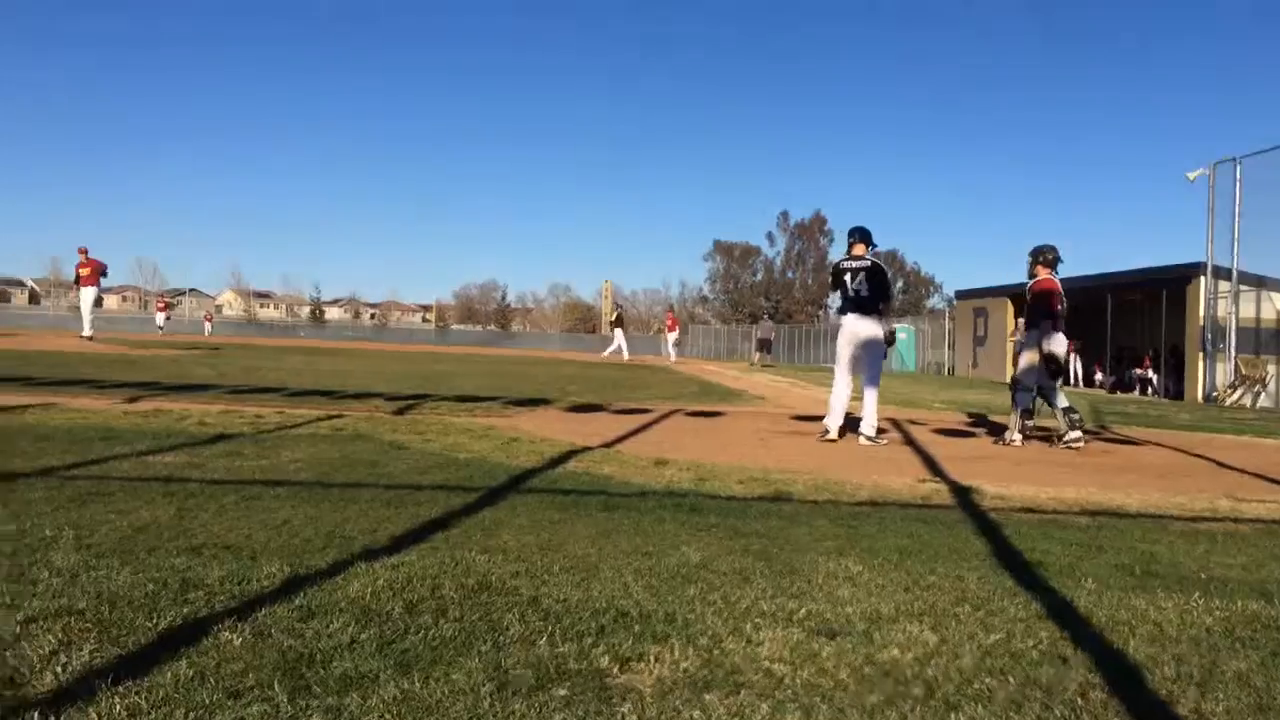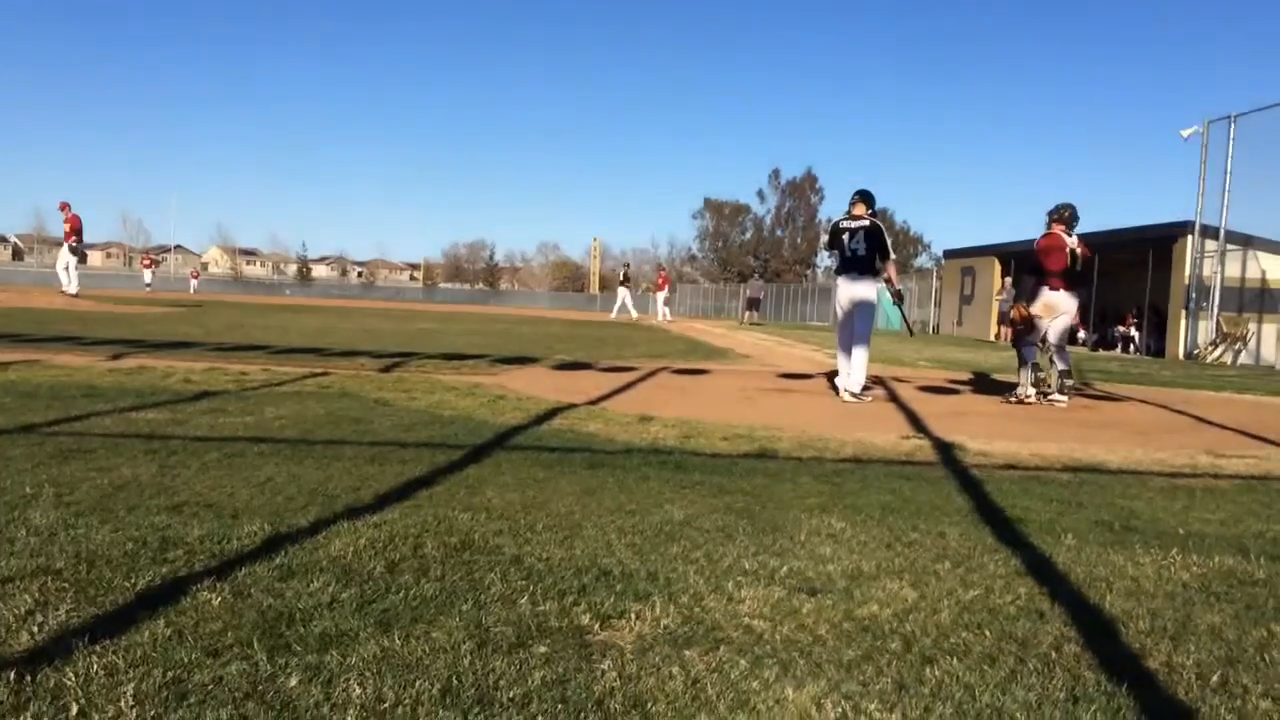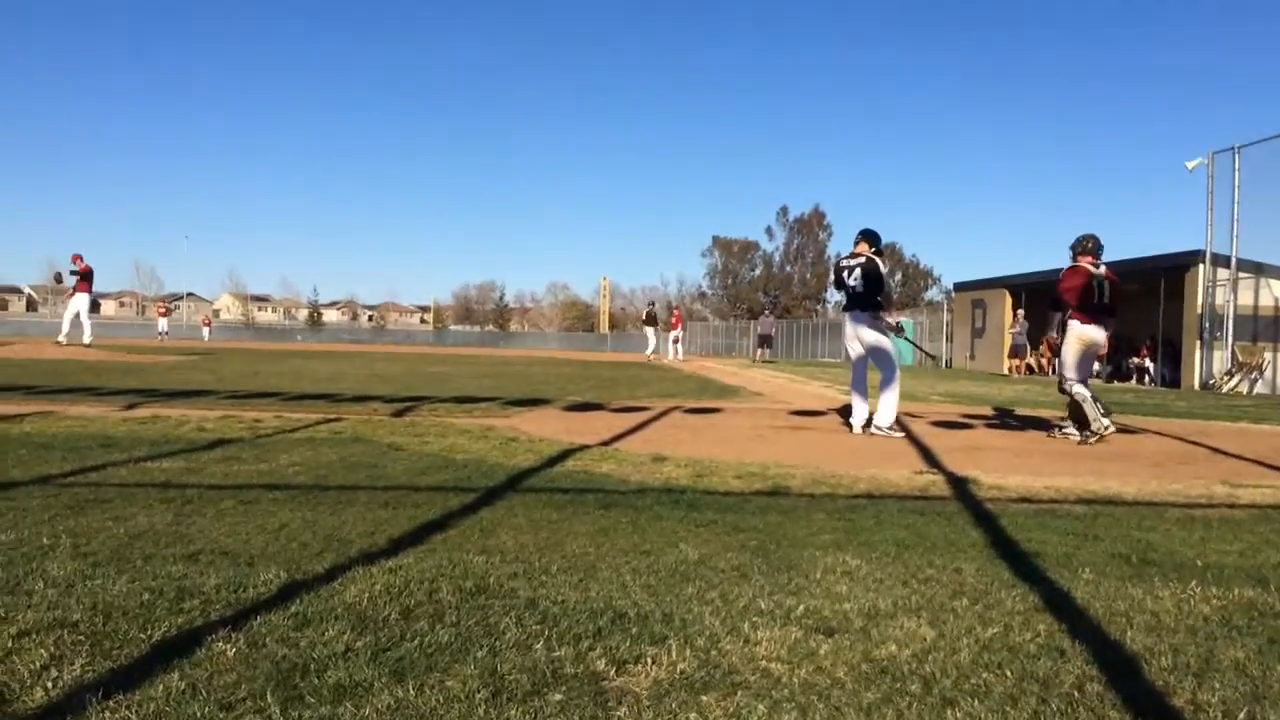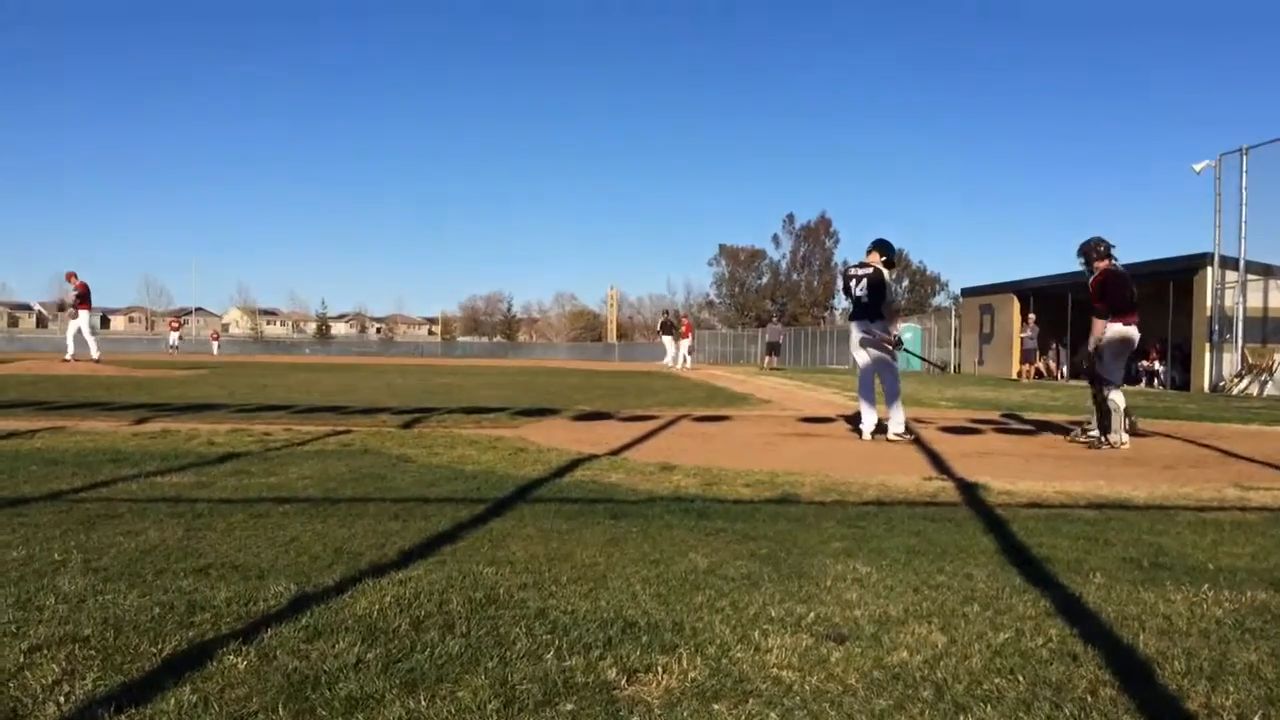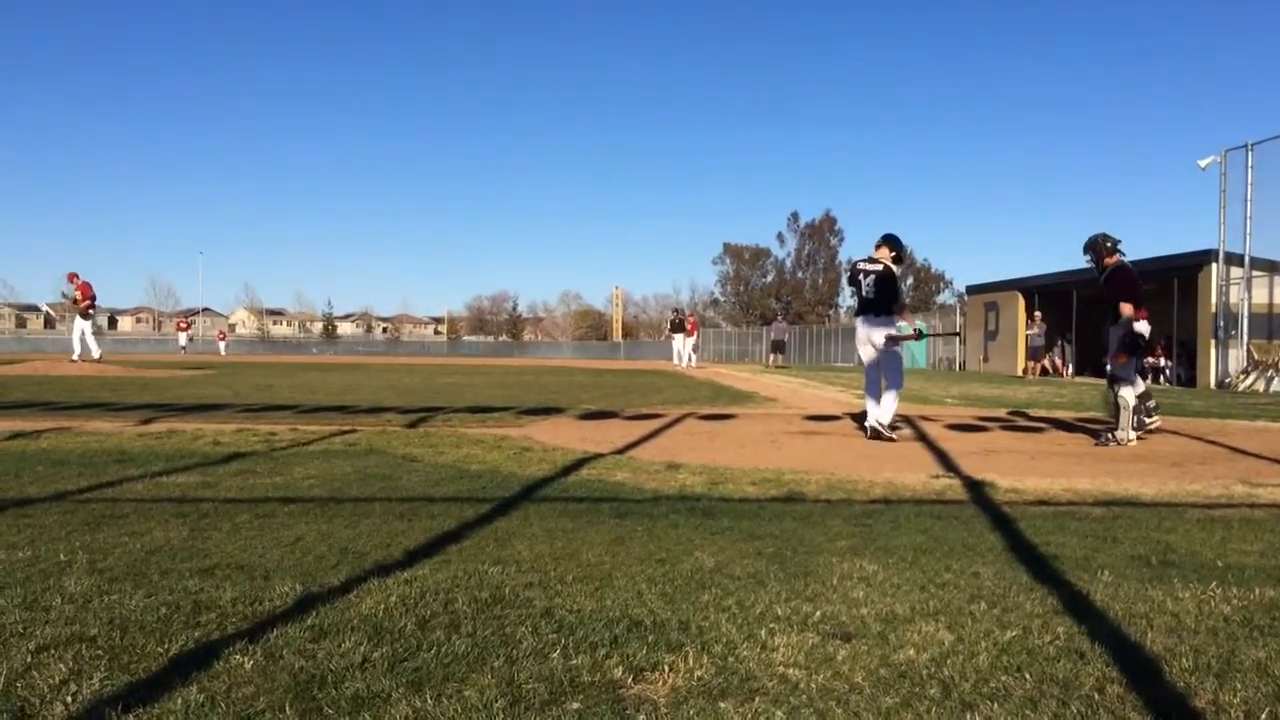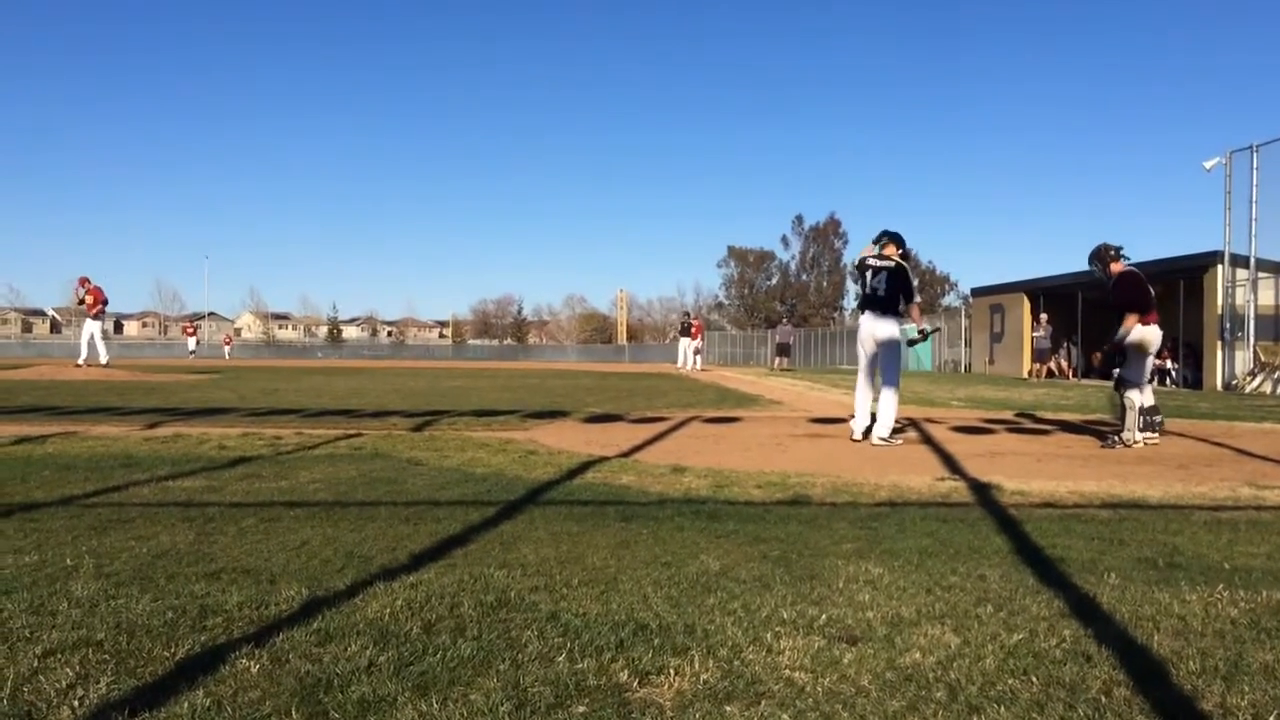
dt=0.4s
person 1, frame 1
left shoulder: (839, 266)
right shoulder: (876, 266)
right elbow: (886, 301)
right wrist: (888, 329)
left hip: (848, 323)
right hip: (872, 325)
left knee: (842, 376)
right knee: (871, 380)
left ankle: (832, 426)
right ankle: (867, 432)
person 1, frame 2
left shoulder: (837, 225)
right shoulder: (875, 226)
left elbow: (828, 246)
right elbow: (887, 259)
right wrist: (895, 286)
left hip: (843, 284)
right hip: (865, 285)
left knee: (844, 336)
right knee: (861, 339)
left ankle: (843, 384)
right ankle: (853, 388)
person 1, frame 3
left shoulder: (840, 264)
right shoulder: (873, 262)
right elbow: (884, 293)
right wrist: (894, 321)
left hip: (850, 321)
right hip: (870, 321)
left knee: (858, 372)
right knee: (890, 371)
left ankle: (857, 421)
right ankle: (882, 423)
person 1, frame 4
left shoulder: (849, 272)
right shoulder: (880, 272)
right elbow: (886, 305)
right wrist: (894, 332)
left hip: (856, 329)
right hip: (876, 330)
left knee: (866, 379)
right knee: (890, 380)
left ankle: (867, 428)
right ankle: (896, 428)
person 1, frame 5
left shoulder: (857, 266)
right shoulder: (889, 270)
right elbow: (897, 304)
right wrist: (913, 326)
left hip: (861, 325)
right hip: (882, 325)
left knee: (871, 377)
right knee: (894, 378)
left ankle: (872, 424)
right ankle: (881, 419)
person 1, frame 6
left shoulder: (866, 261)
right shoulder: (900, 268)
right elbow: (911, 302)
left wrist: (873, 244)
right wrist: (921, 326)
left hip: (865, 322)
right hip: (888, 324)
left knee: (864, 377)
right knee: (889, 381)
left ankle: (859, 427)
right ankle: (881, 433)
person 2, frame 1
left shoulder: (1041, 285)
right shoulder: (1054, 285)
left elbow: (1047, 318)
left wrist: (1048, 349)
right wrist: (1037, 345)
left hip: (1042, 341)
right hip: (1056, 339)
left knee: (1022, 385)
right knee: (1049, 388)
left ankle: (1015, 434)
right ankle: (1073, 432)
person 2, frame 2
left shoulder: (1047, 240)
right shoulder: (1082, 247)
left elbow: (1035, 271)
right elbow: (1083, 278)
right wrist: (1073, 308)
left hip: (1049, 296)
right hip: (1070, 299)
right knee: (1056, 345)
right ankle: (1061, 392)
person 2, frame 3
left shoulder: (1072, 272)
right shoulder: (1110, 277)
left elbow: (1058, 306)
right elbow: (1111, 312)
left wrist: (1052, 332)
right wrist: (1105, 337)
left hip: (1078, 330)
right hip: (1098, 332)
left knee: (1070, 381)
right knee: (1080, 379)
left ankle: (1101, 423)
right ankle: (1073, 426)
person 2, frame 4
left shoulder: (1102, 277)
right shoulder: (1121, 274)
left elbow: (1100, 314)
left wrist: (1091, 344)
left hip: (1114, 332)
right hip: (1129, 330)
left knee: (1109, 384)
right knee: (1100, 380)
left ankle: (1118, 436)
right ankle: (1095, 429)
person 2, frame 5
left shoulder: (1116, 273)
right shoulder: (1123, 270)
left elbow: (1125, 303)
left wrist: (1128, 333)
left hip: (1127, 328)
right hip: (1137, 326)
left knee: (1121, 379)
right knee: (1128, 375)
left ankle: (1124, 433)
right ankle: (1148, 415)
person 2, frame 6
left shoulder: (1124, 278)
right shoulder: (1132, 275)
left elbow: (1132, 315)
left wrist: (1116, 342)
right wrist: (1119, 340)
left hip: (1139, 332)
right hip: (1150, 330)
left knee: (1128, 382)
right knee: (1141, 382)
left ankle: (1130, 435)
right ankle: (1150, 429)
